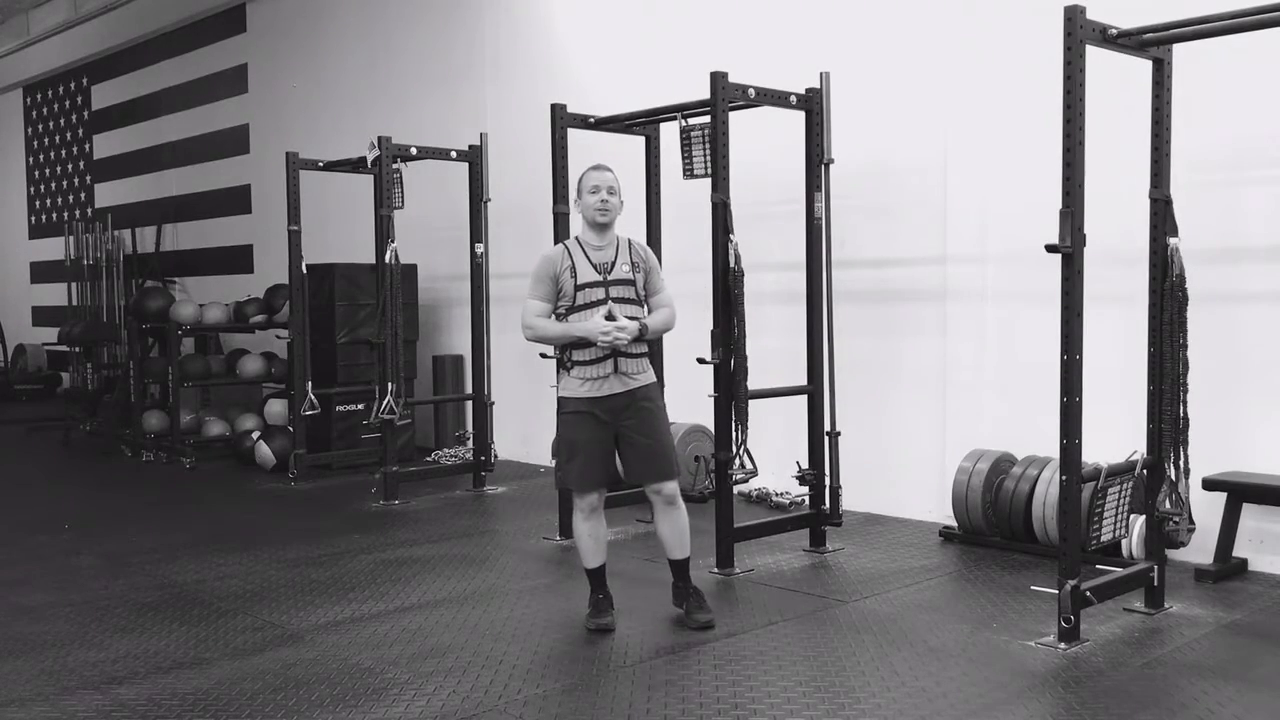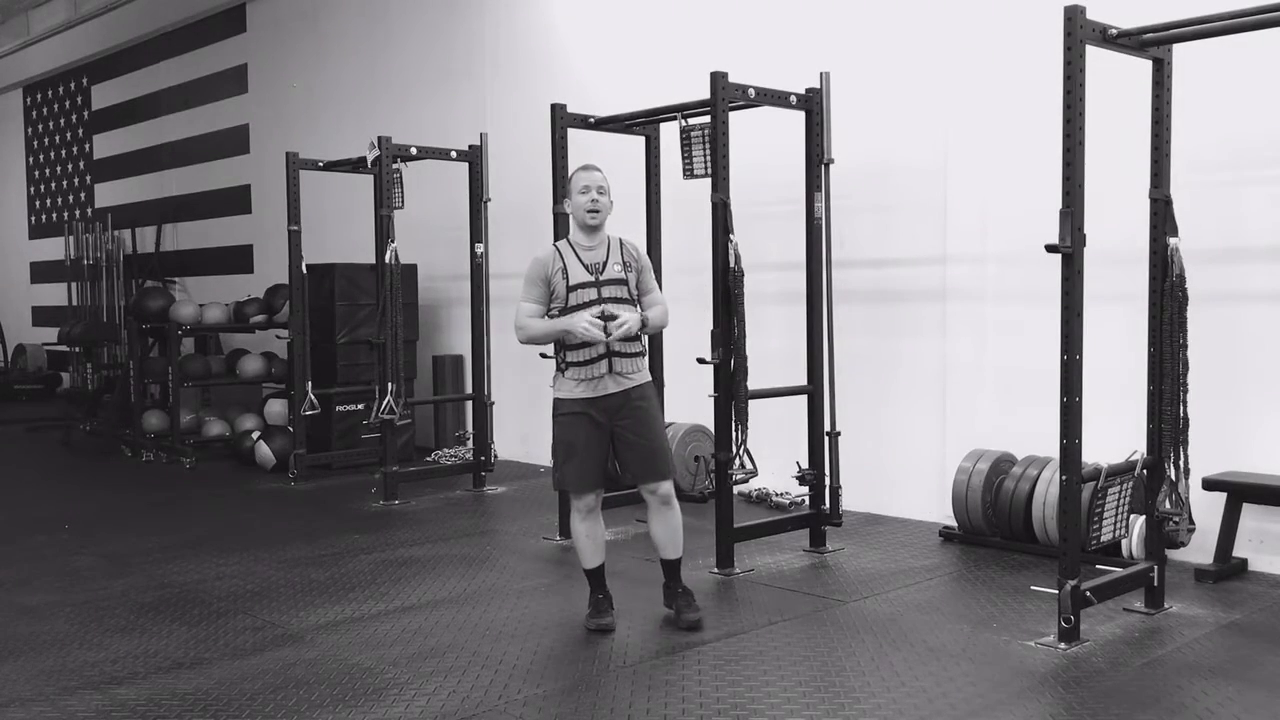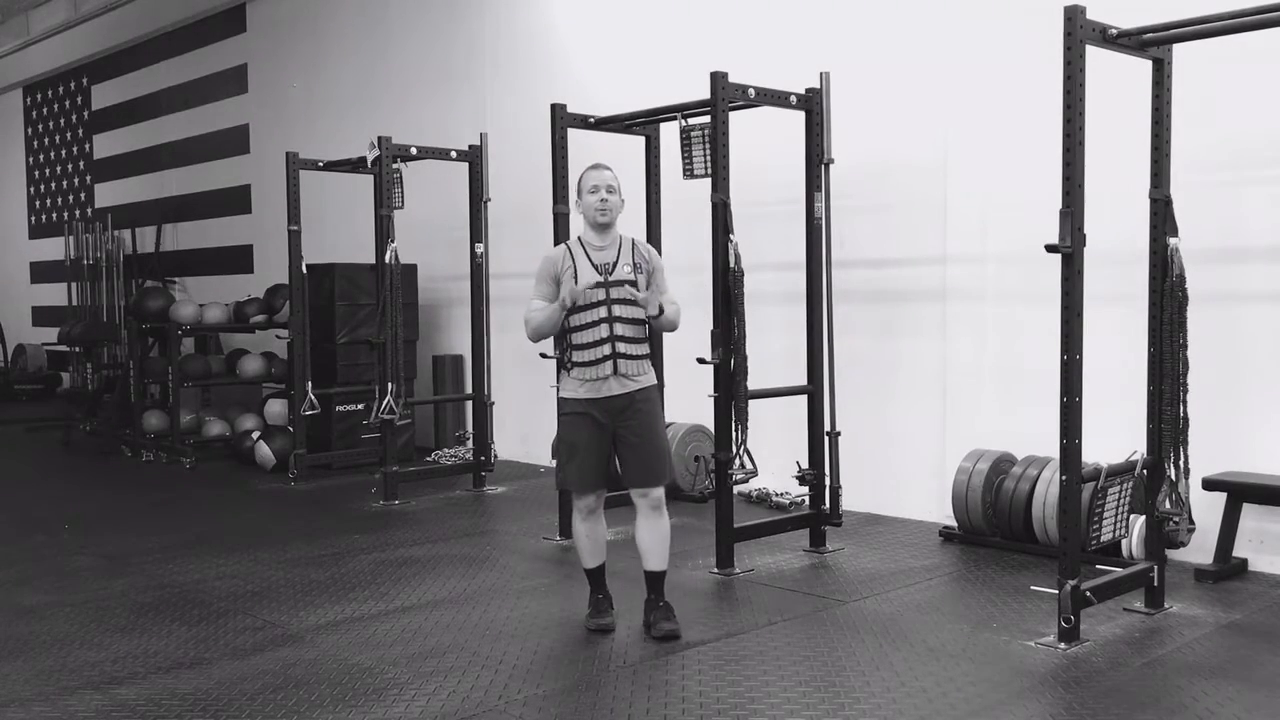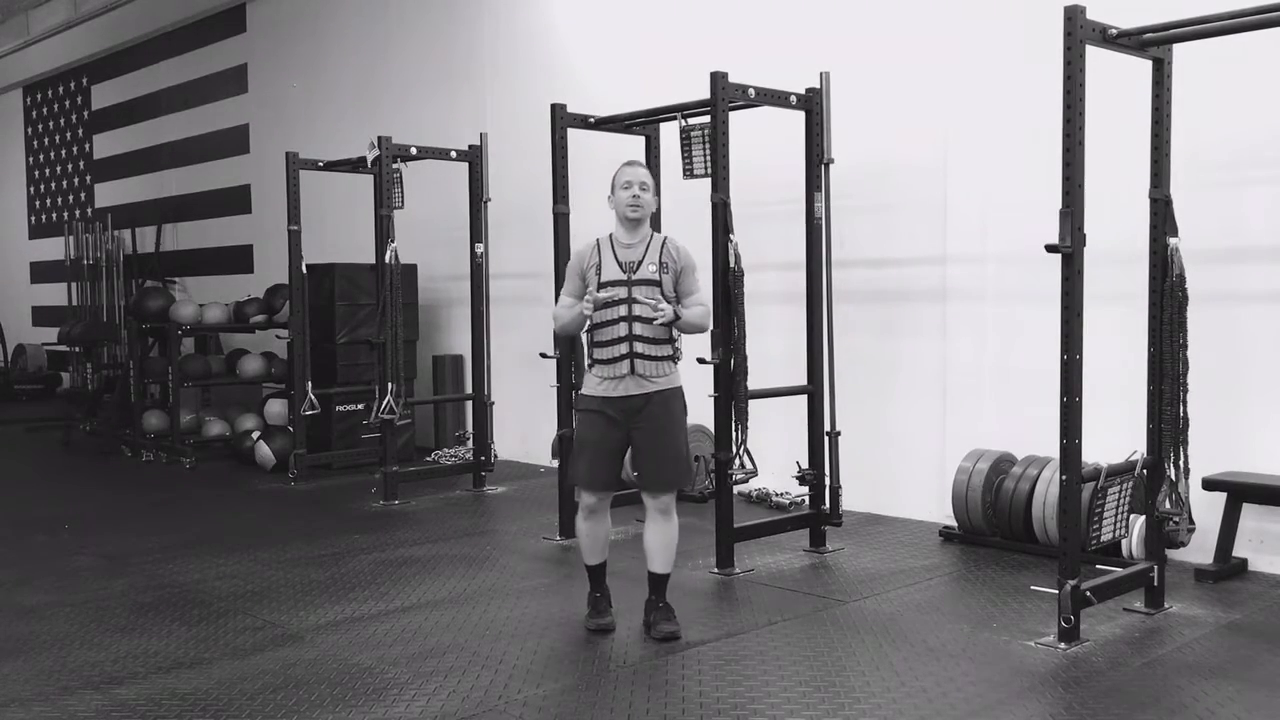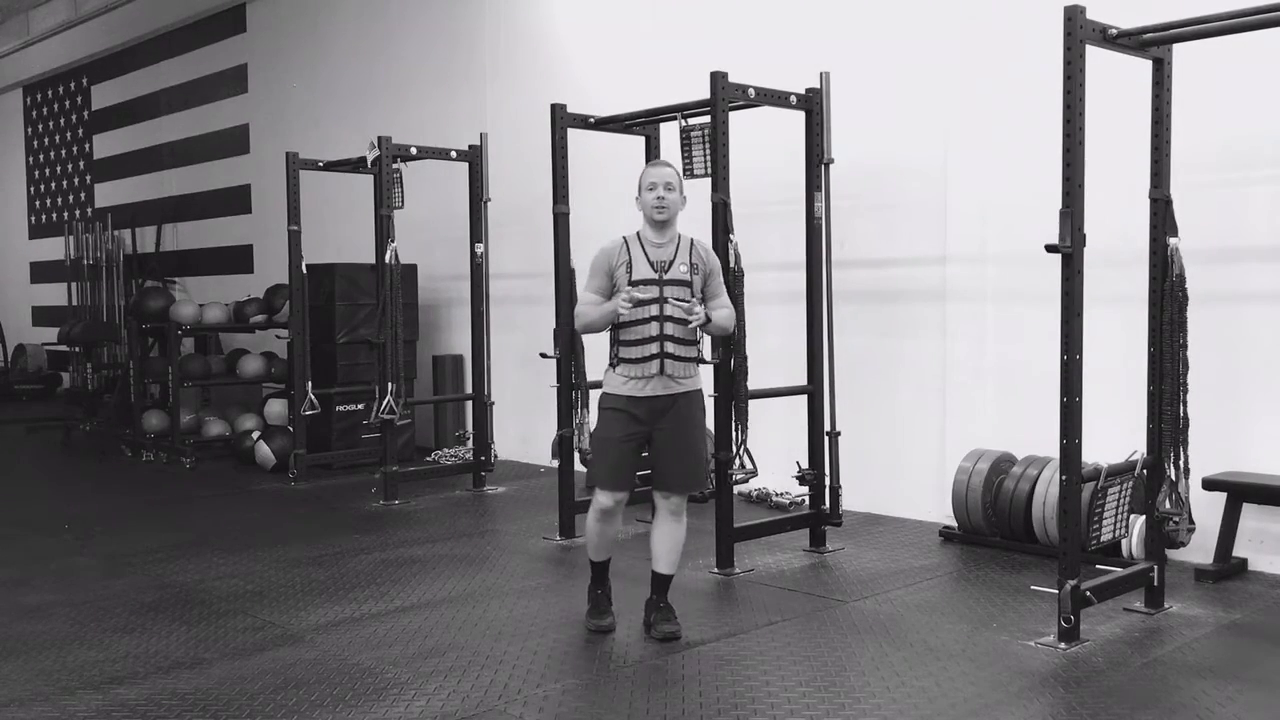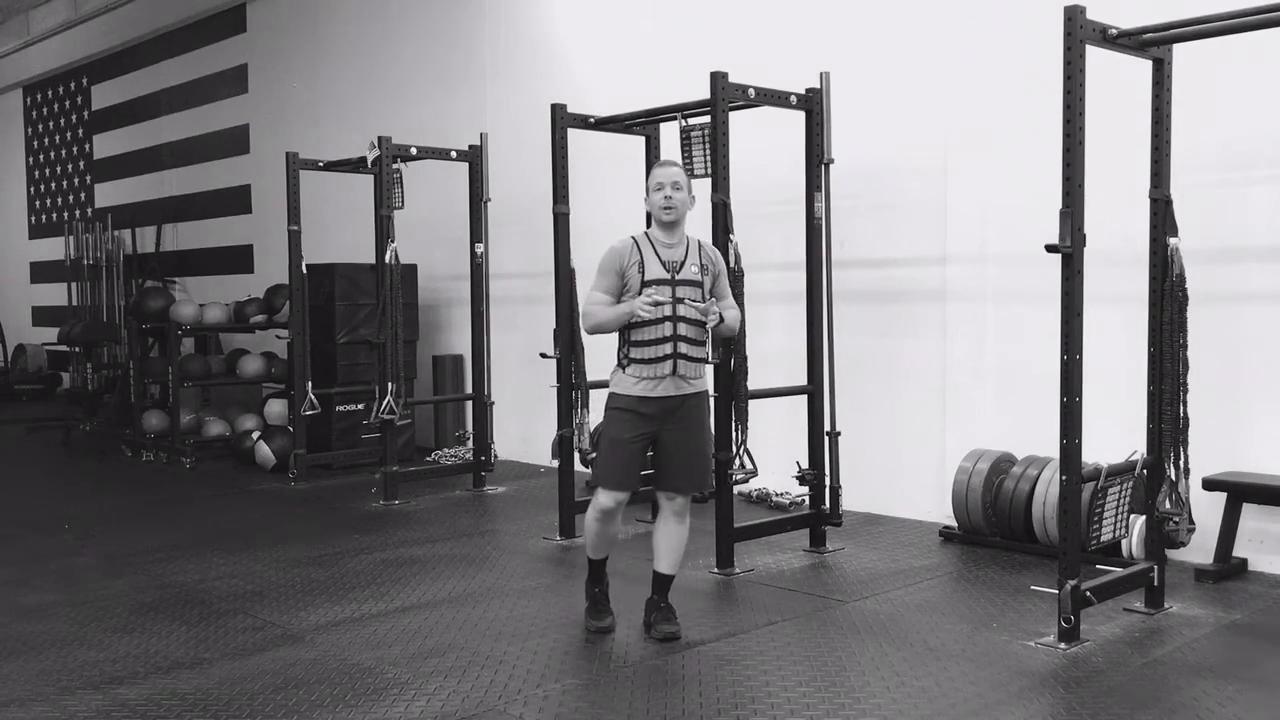
dt=0.5s
person 1, frame 1
left shoulder: (641, 254)
right shoulder: (555, 260)
left elbow: (667, 312)
right elbow: (531, 326)
left wrist: (638, 326)
right wrist: (585, 329)
left hip: (638, 389)
right hip: (581, 395)
left knee: (665, 489)
right knee: (587, 499)
left ankle: (684, 588)
right ankle: (599, 595)
person 1, frame 2
left shoulder: (633, 254)
right shoulder: (547, 262)
left elbow: (661, 312)
right elbow: (524, 328)
left wrist: (638, 320)
right wrist: (568, 324)
left hip: (634, 388)
right hip: (576, 396)
left knee: (660, 489)
right knee: (585, 500)
left ankle: (675, 587)
right ankle: (599, 595)
person 1, frame 3
left shoulder: (644, 254)
right shoulder: (557, 259)
left elbow: (673, 317)
right elbow: (532, 328)
left wrist: (657, 309)
right wrist: (562, 306)
left hip: (638, 391)
right hip: (581, 396)
left knee: (651, 496)
right knee: (586, 500)
left ankle: (656, 600)
right ankle: (598, 595)
person 1, frame 4
left shoulder: (675, 253)
right shoulder: (586, 255)
left elbow: (703, 316)
right elbow: (560, 322)
left wrist: (674, 315)
right wrist: (581, 311)
left hip: (659, 393)
right hip: (601, 394)
left knee: (661, 500)
right knee: (592, 499)
left ankle: (657, 601)
right ankle: (598, 593)
person 1, frame 5
left shoulder: (702, 255)
right shoulder: (612, 253)
left elbow: (728, 319)
right elbow: (581, 319)
left wrist: (706, 317)
right wrist: (613, 307)
left hip: (681, 394)
right hip: (623, 394)
left knee: (672, 501)
right knee: (608, 499)
left ankle: (659, 602)
right ankle: (599, 587)
person 1, frame 6
left shoulder: (710, 256)
right shoulder: (622, 253)
left elbow: (734, 318)
right elbow: (590, 319)
left wrist: (717, 317)
right wrist: (630, 308)
left hip: (689, 396)
right hip: (632, 395)
left knee: (676, 502)
right knee: (609, 500)
left ankle: (659, 601)
right ankle: (596, 584)
